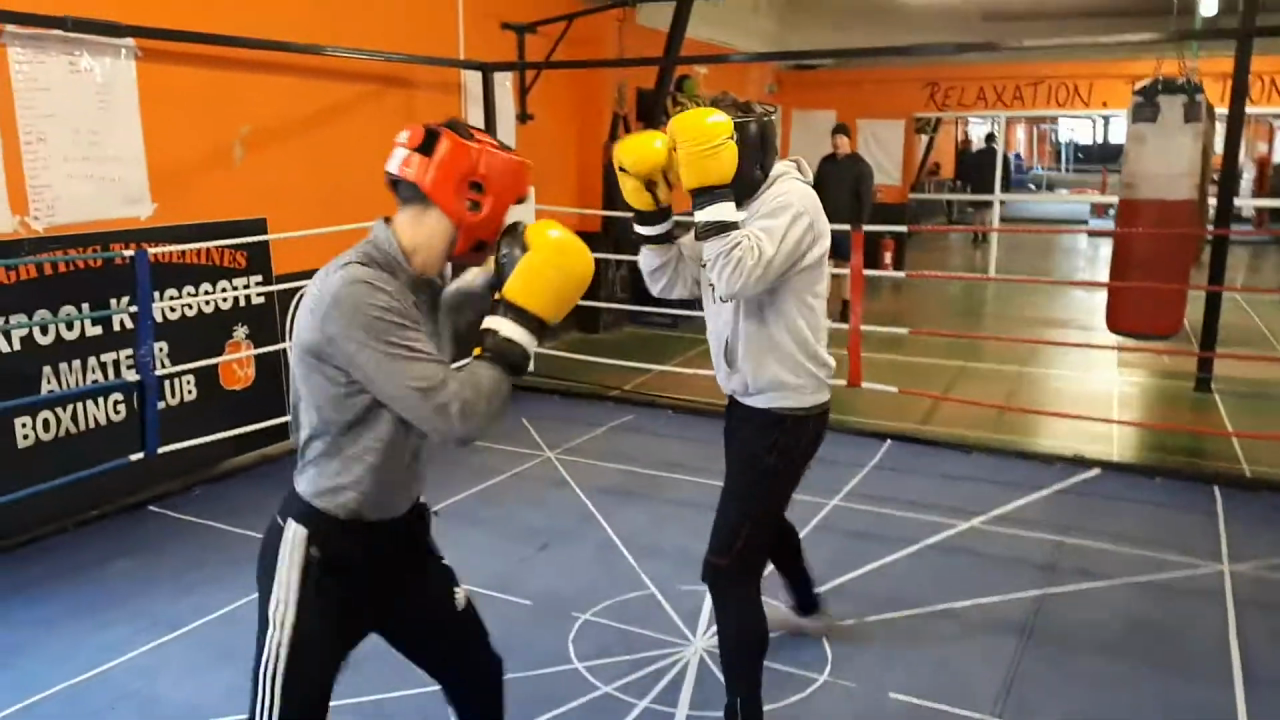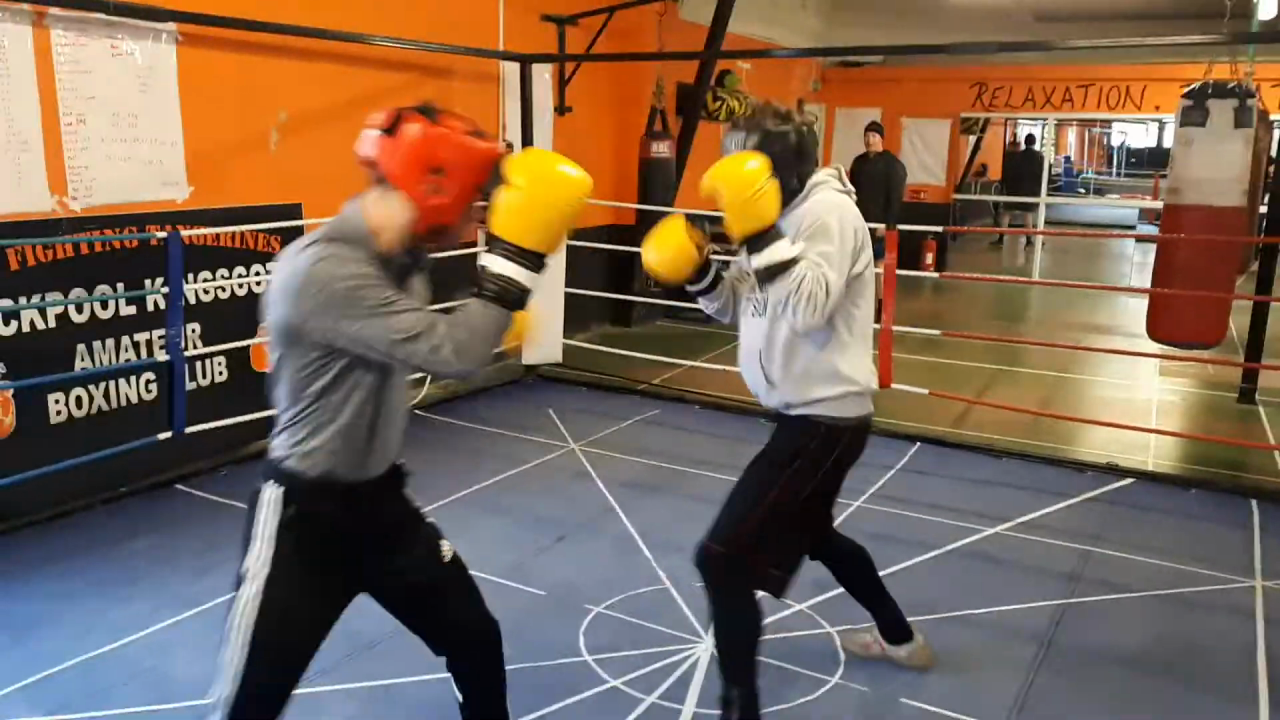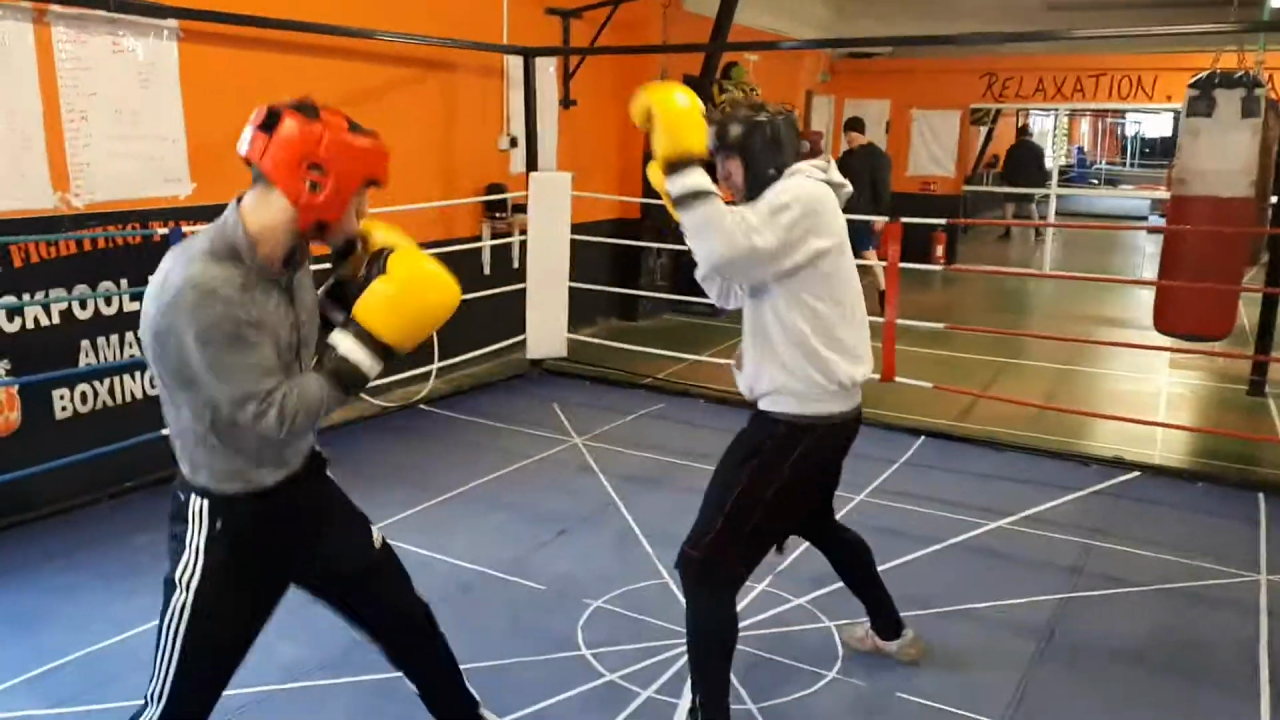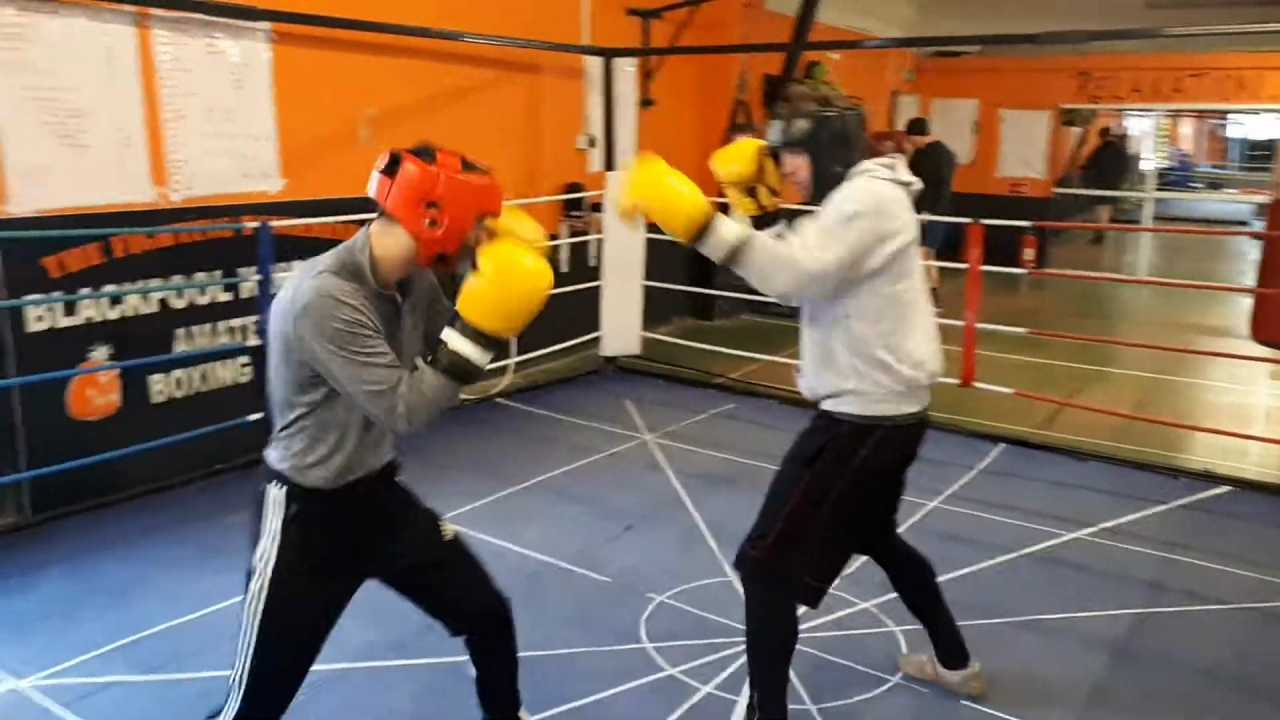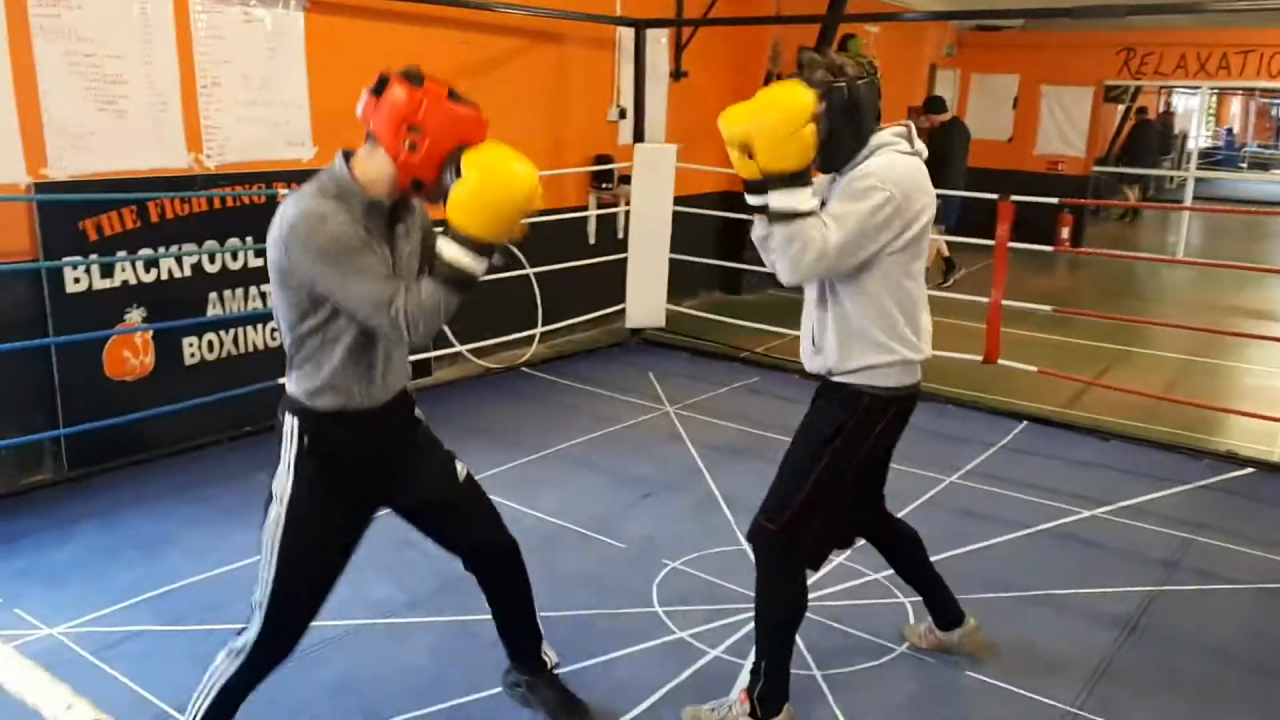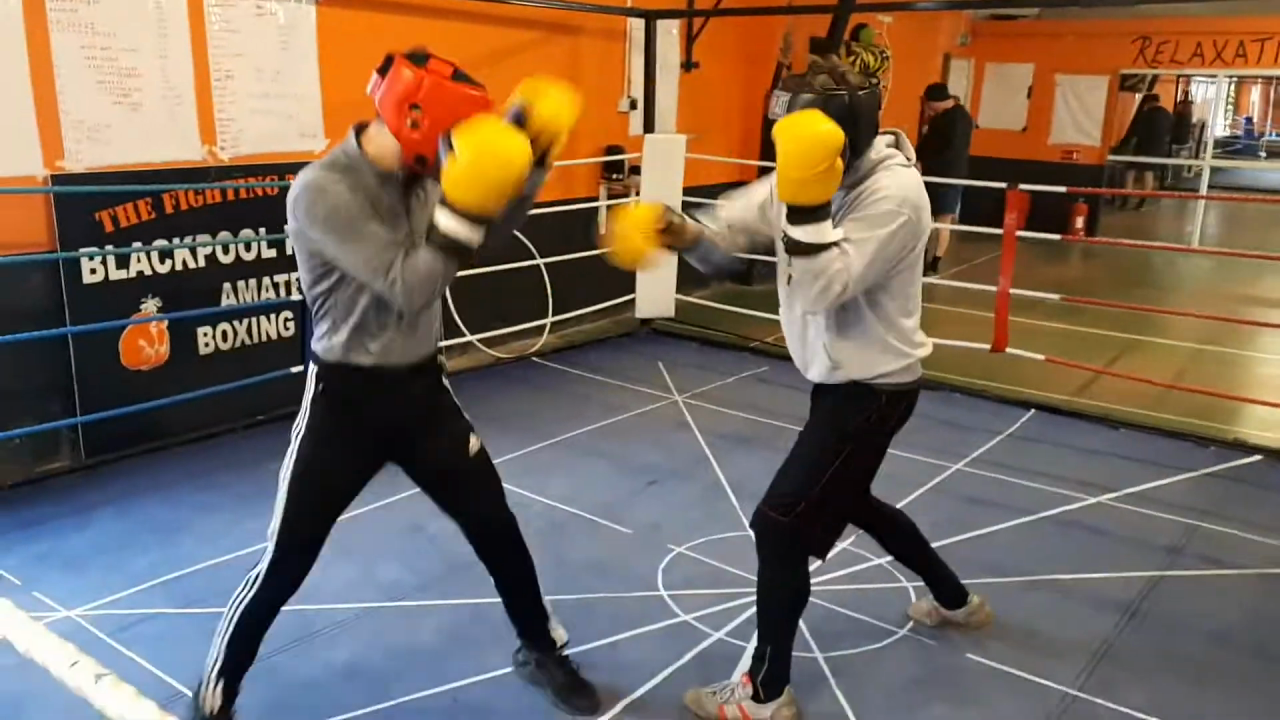
dt=0.3s
person 1, frame 1
left shoulder: (792, 200)
right shoulder: (725, 203)
left elbow: (737, 276)
right elbow: (672, 281)
left wrist: (710, 190)
right wrist: (649, 203)
left hip: (786, 407)
right hip: (751, 400)
left knee: (727, 568)
right knee: (756, 518)
right ankle: (807, 607)
person 1, frame 2
left shoulder: (829, 211)
right shoulder: (773, 218)
left elbow: (807, 308)
right elbow: (733, 300)
left wrist: (758, 231)
right wrist: (693, 267)
left hip: (824, 416)
right hip: (802, 411)
left knee: (723, 561)
right knee: (808, 531)
right ankle: (900, 638)
person 1, frame 3
left shoulder: (803, 198)
right shoulder: (784, 201)
left elbow: (726, 250)
right elbow: (726, 288)
left wrist: (680, 162)
right wrist: (701, 199)
left hip: (801, 415)
right hip: (827, 405)
left knee: (704, 565)
right knee: (811, 519)
right ankle: (892, 632)
person 1, frame 4
left shoulder: (869, 199)
right shoulder: (859, 201)
left elbow: (792, 275)
right elbow: (801, 275)
left wrist: (701, 221)
left hip: (865, 416)
right hip: (894, 410)
left knee: (765, 567)
right knee: (874, 535)
right ankle: (955, 661)
person 1, frame 5
left shoulder: (892, 176)
right shoulder: (850, 171)
left elbow: (802, 260)
right elbow: (783, 252)
left wrist: (784, 171)
right wrist: (761, 170)
left hip: (868, 388)
right hip: (852, 378)
left knee: (777, 535)
right knee: (861, 509)
right ankle: (951, 623)
person 1, frame 6
left shoulder: (893, 194)
right shoulder: (802, 179)
left elbow: (822, 286)
right elbow: (731, 226)
left wrist: (809, 203)
right wrist: (670, 226)
left hip: (873, 388)
right hip: (843, 379)
left knee: (780, 526)
right knee: (848, 498)
right ankle: (956, 599)
person 2, frame 1
left shoulder: (428, 280)
right shoulder: (354, 292)
right elbow: (455, 414)
right wrist: (522, 316)
left hip: (399, 535)
right hip: (318, 549)
person 2, frame 2
left shoulder: (398, 254)
right shoulder: (320, 271)
right elbow: (452, 352)
right wrist: (517, 247)
left hip: (379, 497)
right hip: (302, 514)
left knee: (475, 637)
person 2, frame 3
left shoulder: (285, 254)
right shoulder: (196, 286)
right elbow: (274, 419)
left wrist: (357, 282)
right wrist: (369, 340)
left hip: (305, 492)
right hip: (228, 521)
left knee: (410, 625)
person 2, frame 4
left shoulder: (407, 277)
right shoulder: (321, 297)
left elbow: (426, 355)
right elbow: (405, 407)
left wrist: (494, 265)
right wrist: (481, 321)
left hip: (378, 493)
right hip: (307, 513)
left knee: (487, 616)
person 2, frame 5
left shoulder: (406, 203)
right shoulder: (309, 221)
left elbow: (421, 295)
right elbow: (404, 319)
left wrist: (483, 226)
right wrist: (468, 235)
left hip: (395, 426)
right hip: (324, 444)
left knee: (498, 553)
right knee: (277, 628)
person 2, frame 6
left shoulder: (426, 172)
right shoulder: (321, 190)
left elbow: (501, 218)
right elbow: (406, 291)
left wrist: (530, 146)
right wrist: (464, 206)
left hip: (421, 387)
right hip: (345, 397)
left knee: (496, 529)
right knee: (283, 566)
left ankle: (540, 649)
person 3, frame 1
left shoulder: (861, 166)
right shoulder: (825, 163)
left elbow: (866, 198)
right elbow: (816, 192)
left wrist: (860, 223)
left hip: (848, 225)
left knee: (846, 266)
left ankle: (845, 308)
person 3, frame 2
left shoulder: (893, 165)
right shoulder: (859, 162)
left elbow: (896, 197)
left wrist: (888, 223)
left hip: (879, 223)
left knee: (880, 264)
left ankle: (881, 307)
person 3, frame 3
left shoulder: (877, 157)
right shoulder: (846, 156)
left elbow: (883, 189)
left wrist: (881, 215)
left hip: (866, 215)
right hip: (846, 214)
left knee: (868, 254)
left ankle: (883, 298)
person 3, frame 4
left shoulder: (942, 154)
right shoulder: (919, 154)
left elbow: (944, 186)
left wrist: (932, 211)
left hip: (932, 214)
right hip: (919, 211)
left knee: (921, 253)
right knee: (927, 254)
right ankle: (933, 297)
person 3, frame 5
left shoulder: (955, 132)
right shoulder: (941, 129)
left elbow: (952, 166)
left wrist: (939, 192)
left hip: (946, 190)
right hip: (936, 188)
left knee: (932, 230)
right knee: (934, 229)
left ankle: (924, 273)
right ankle: (951, 266)
person 3, frame 6
left shoulder: (959, 119)
right shoulder: (939, 117)
left elbow: (954, 151)
right elbow: (927, 142)
left wrist: (925, 163)
right wrist: (918, 159)
left hip: (949, 176)
right hip: (933, 174)
left knee: (943, 219)
left ankle: (934, 264)
right ankle: (922, 257)
